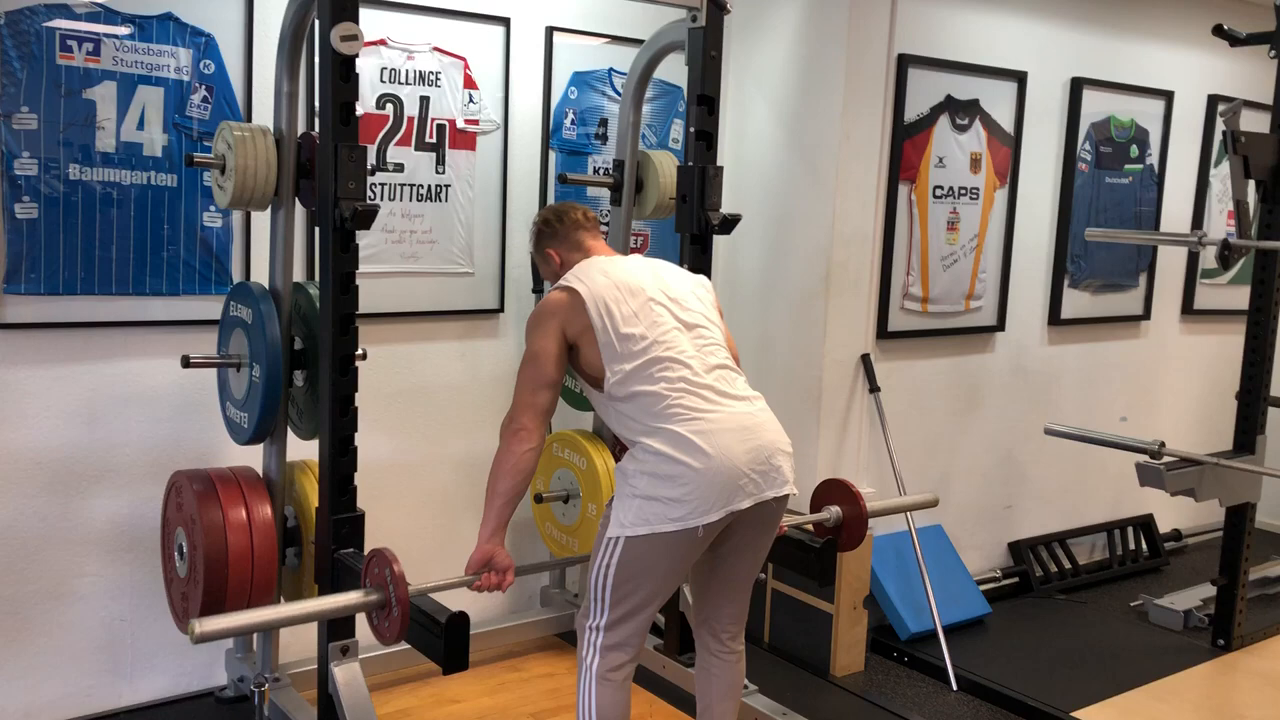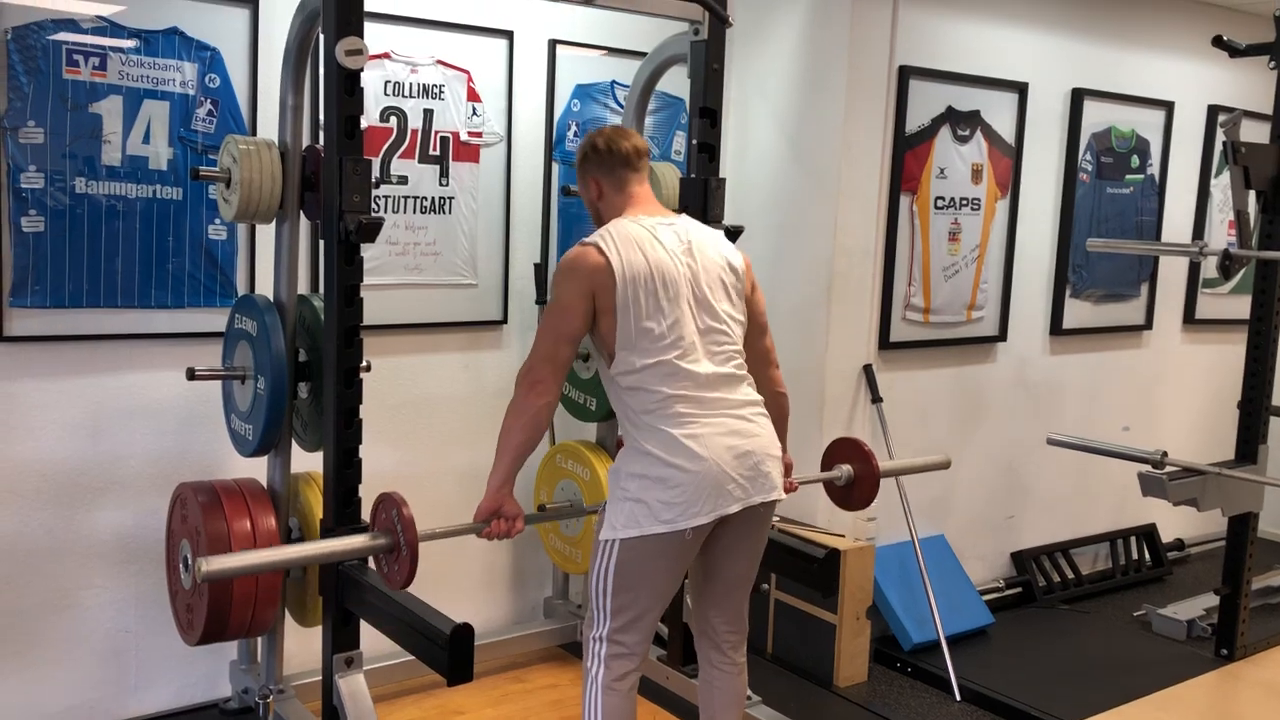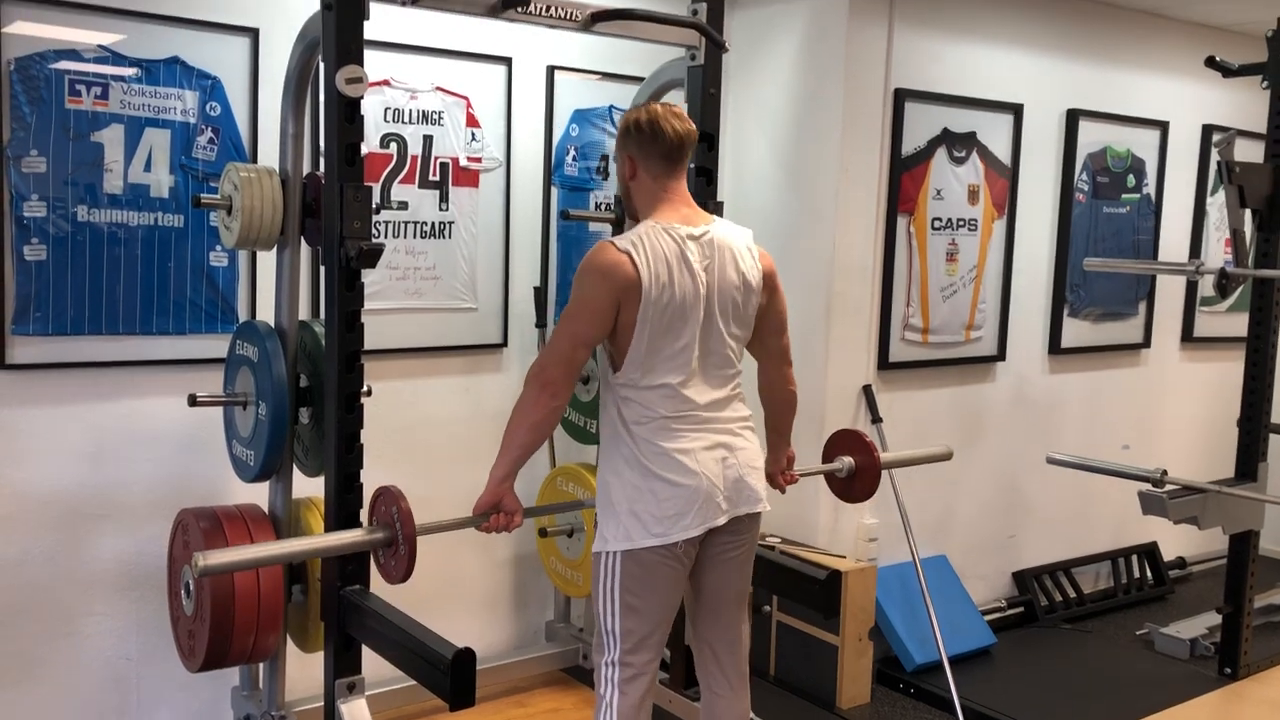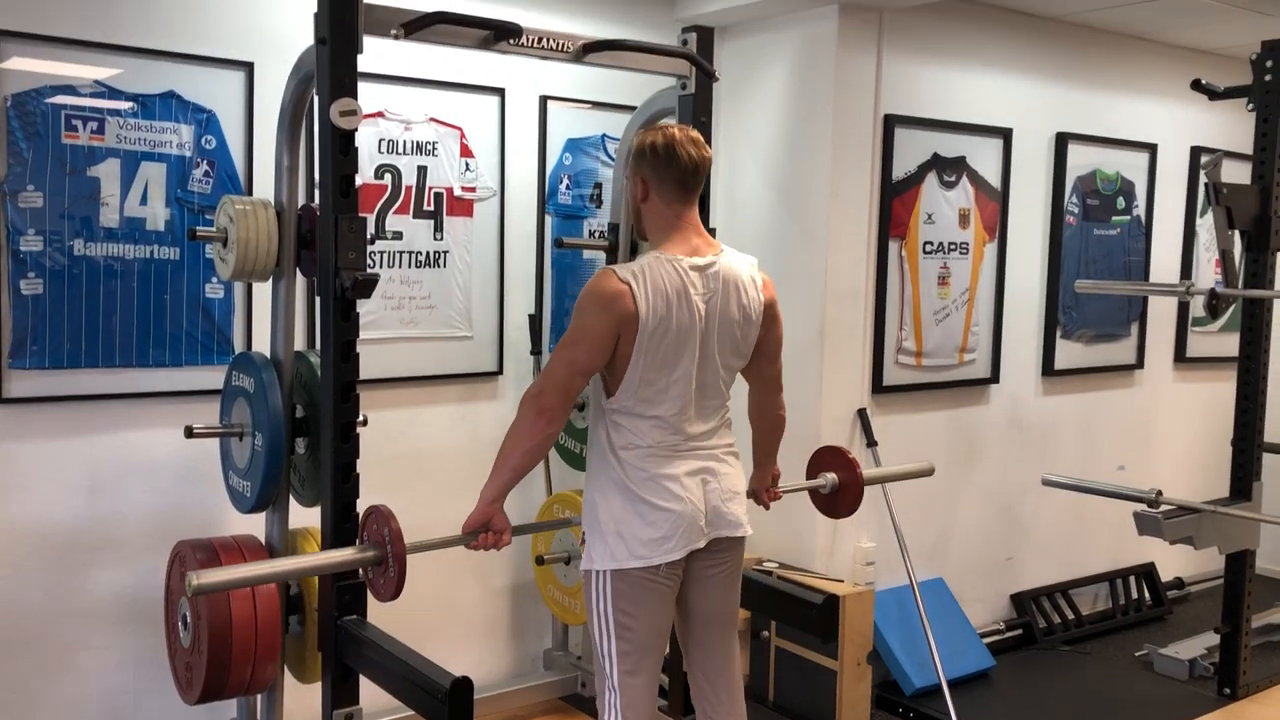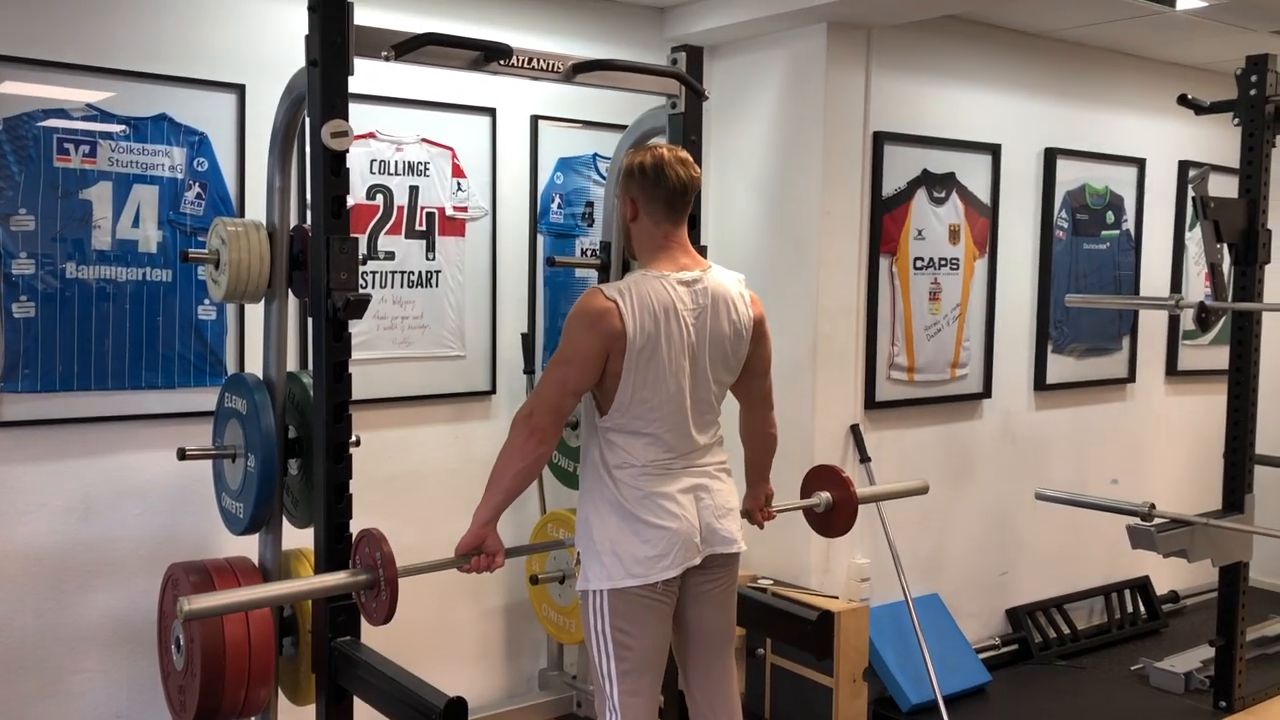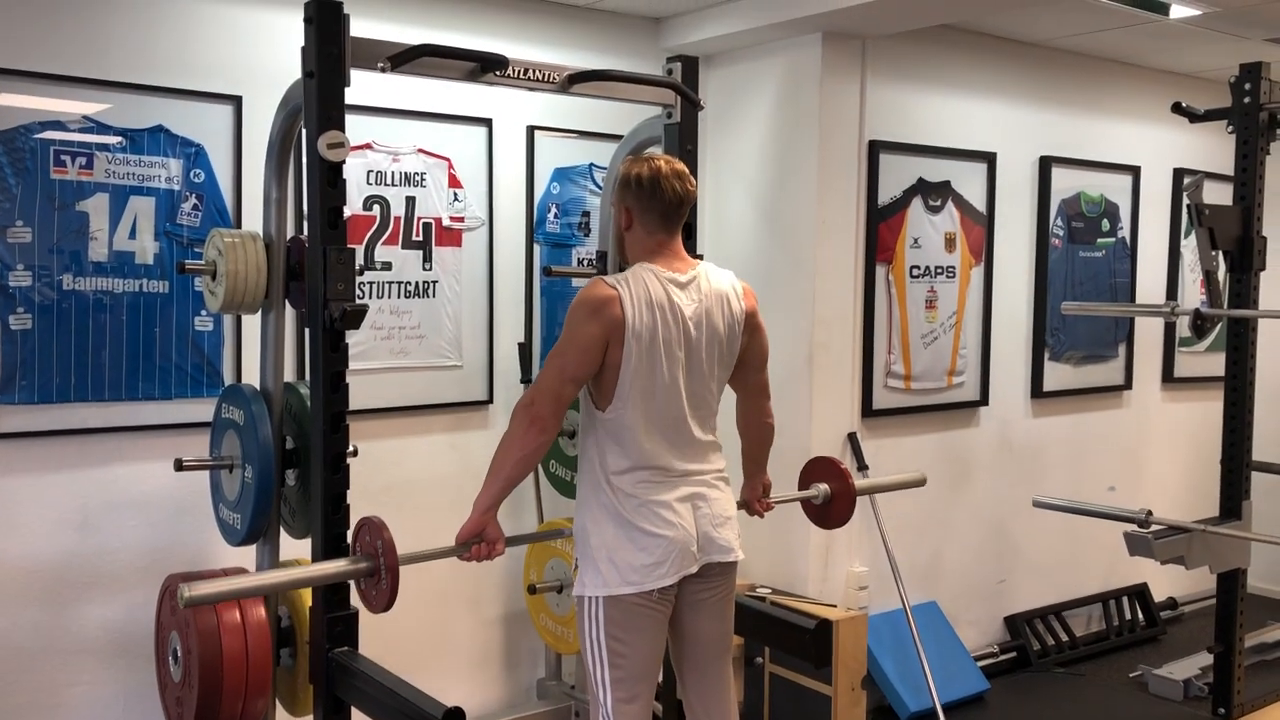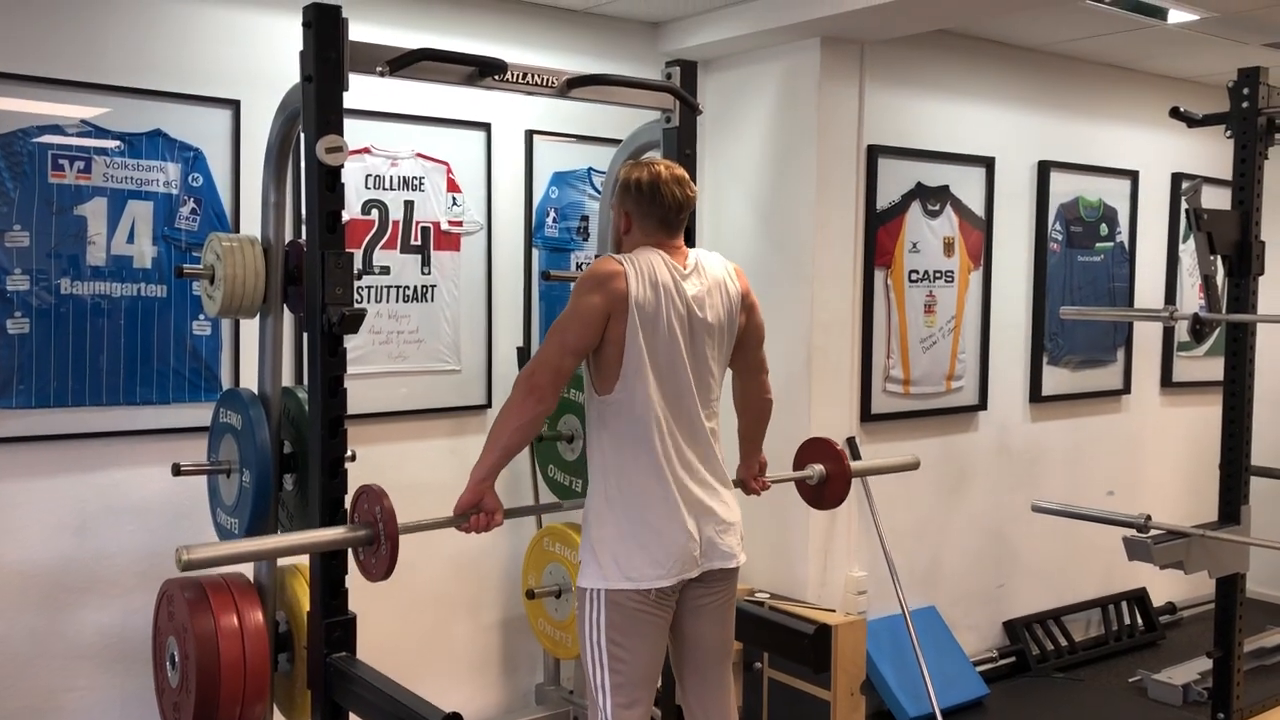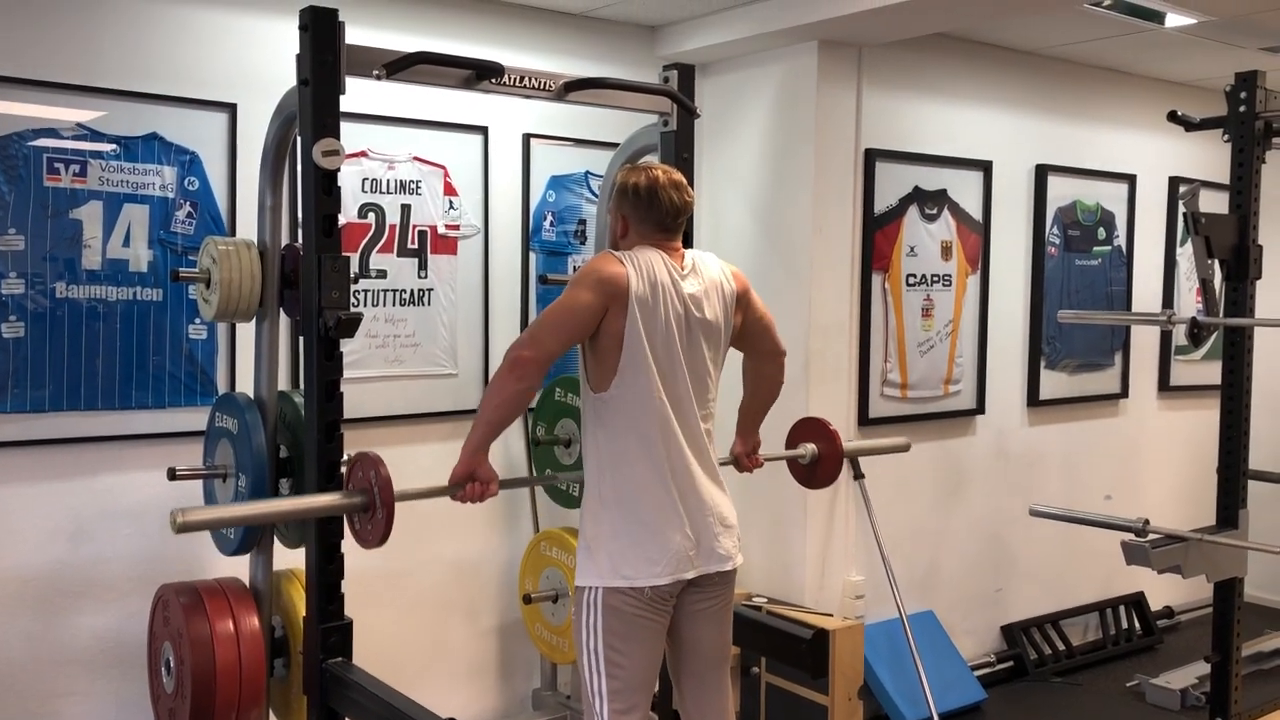
dt=0.4s
person 1, frame 1
left shoulder: (563, 300)
right shoulder: (686, 278)
left elbow: (524, 428)
left wrist: (491, 539)
left hip: (686, 472)
right hip: (768, 455)
left knee: (607, 640)
right knee: (723, 629)
person 1, frame 2
left shoulder: (592, 259)
right shoulder: (724, 248)
left elbow: (539, 382)
left wrist: (499, 488)
right wrist: (779, 453)
left hip: (672, 474)
right hip: (753, 462)
left knee: (614, 648)
right knee: (725, 636)
person 1, frame 3
left shoulder: (618, 261)
right shoulder: (752, 255)
left elbow: (551, 380)
right elbow: (779, 370)
left wrist: (500, 482)
right wrist: (779, 452)
left hip: (655, 494)
right hip: (737, 480)
right knee: (726, 657)
person 1, frame 4
left shoulder: (620, 290)
right shoulder: (755, 285)
left elbow: (548, 404)
right elbow: (769, 394)
left wrist: (490, 501)
right wrist: (764, 470)
left hip: (640, 520)
right hip: (719, 505)
person 1, frame 5
left shoulder: (608, 310)
right shoulder: (743, 302)
left elbow: (539, 424)
right elbow: (759, 411)
left wrist: (483, 522)
right wrist: (758, 490)
left hip: (635, 538)
right hip: (714, 523)
person 1, frame 6
left shoulder: (609, 302)
right shoulder: (735, 296)
left elbow: (539, 415)
right elbow: (757, 402)
left wrist: (484, 512)
right wrist: (755, 481)
left hip: (633, 543)
right hip: (712, 528)
person 1, frame 7
left shoulder: (614, 280)
right shoulder: (729, 280)
left elbow: (539, 386)
right elbow: (755, 379)
left wrist: (481, 482)
right wrist: (751, 458)
left hip: (636, 546)
right hip: (715, 532)
person 1, frame 8
left shoulder: (613, 277)
right shoulder: (725, 280)
left elbow: (524, 362)
right elbow: (771, 356)
left wrist: (474, 454)
right wrist: (747, 436)
left hip: (632, 550)
right hip: (712, 537)
